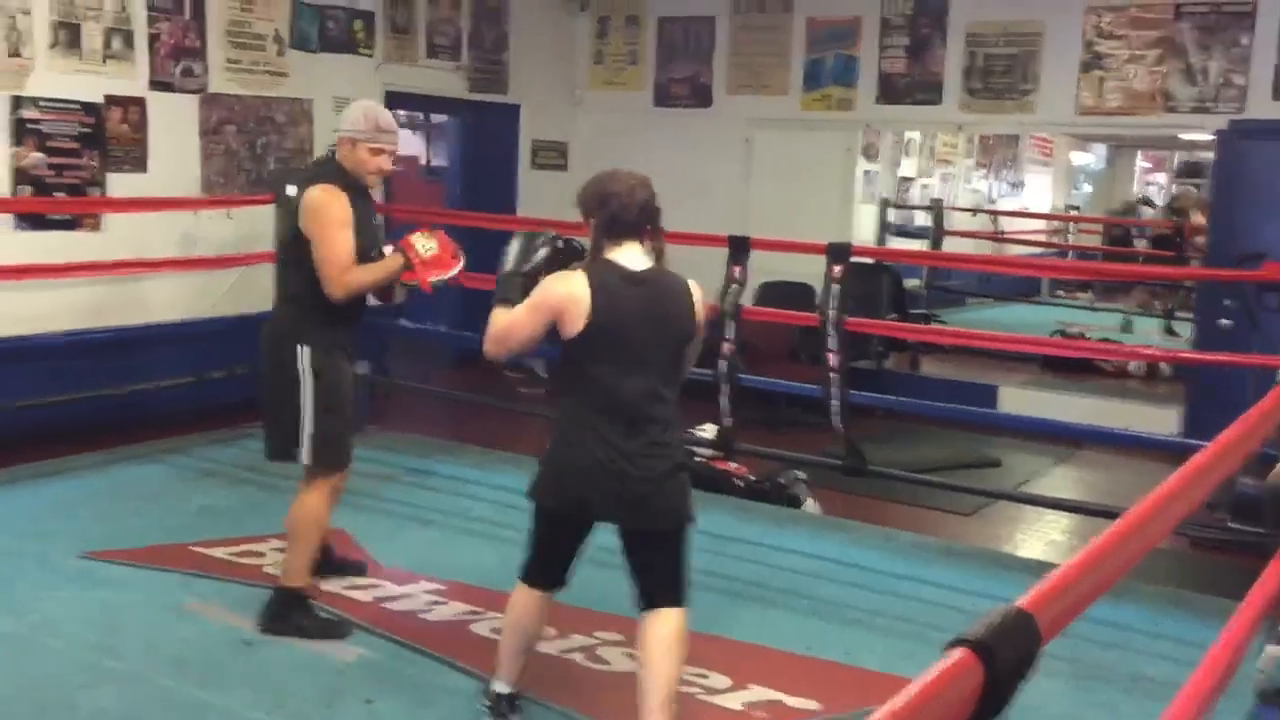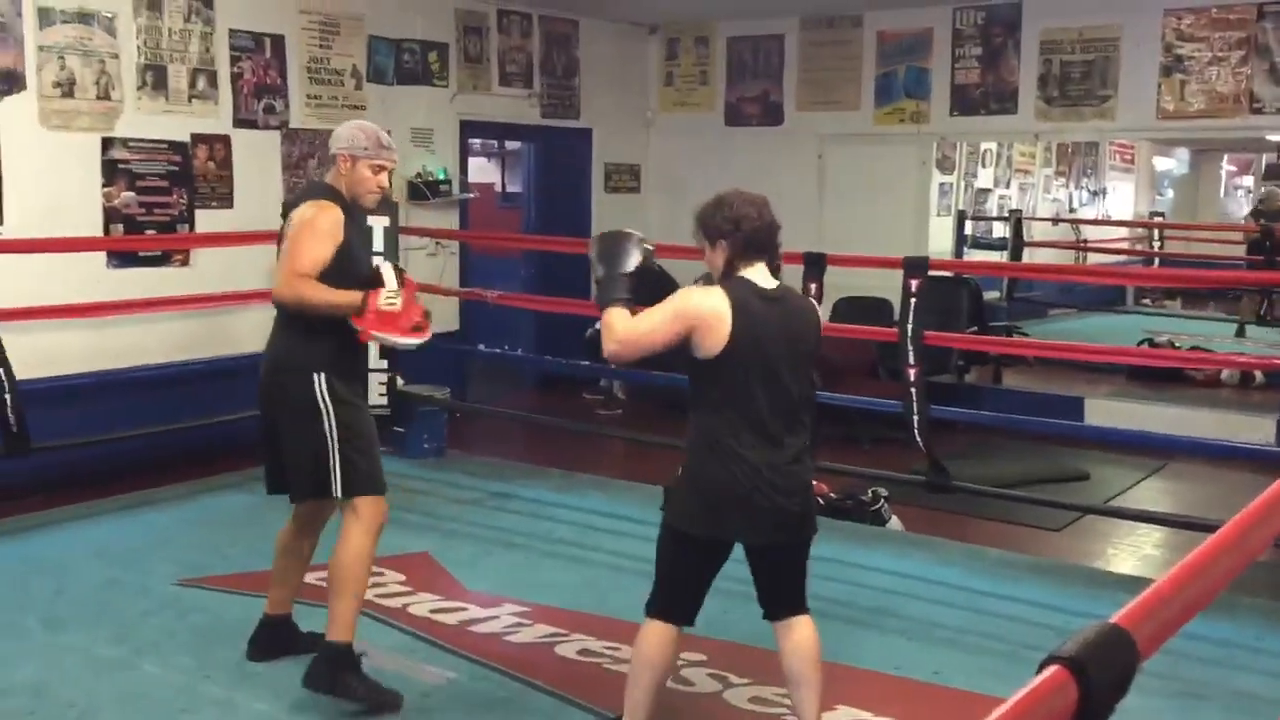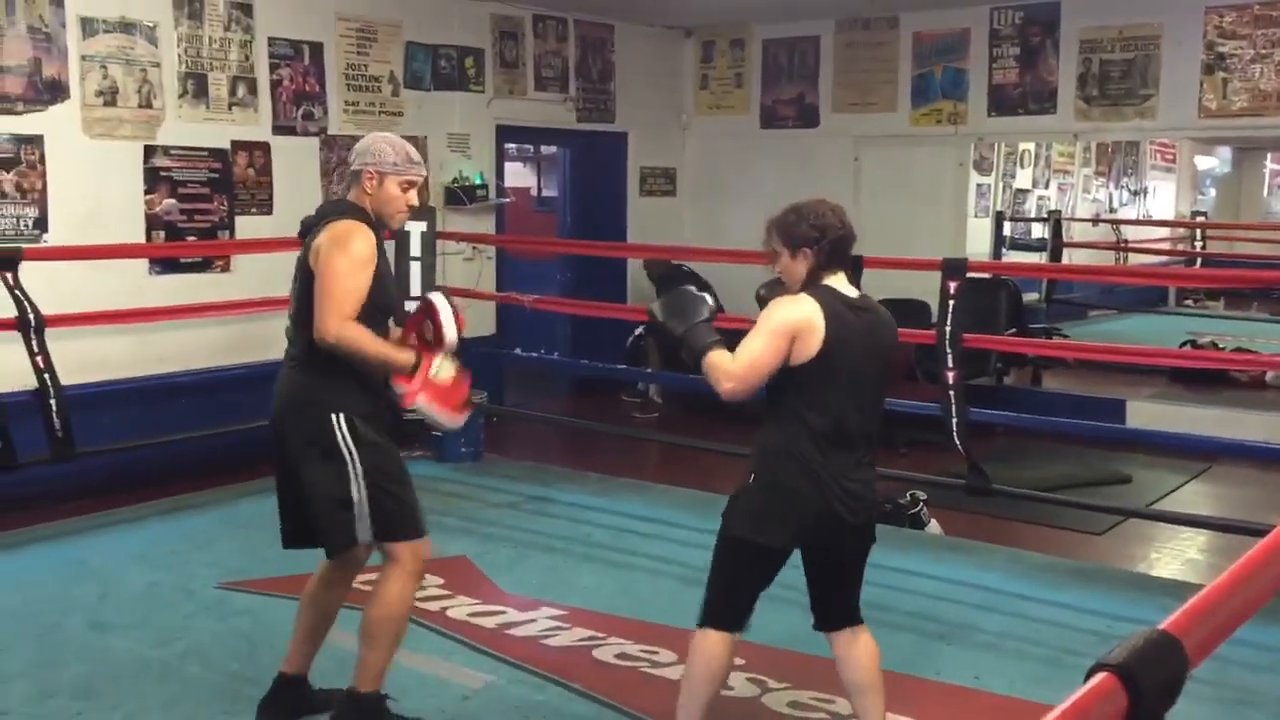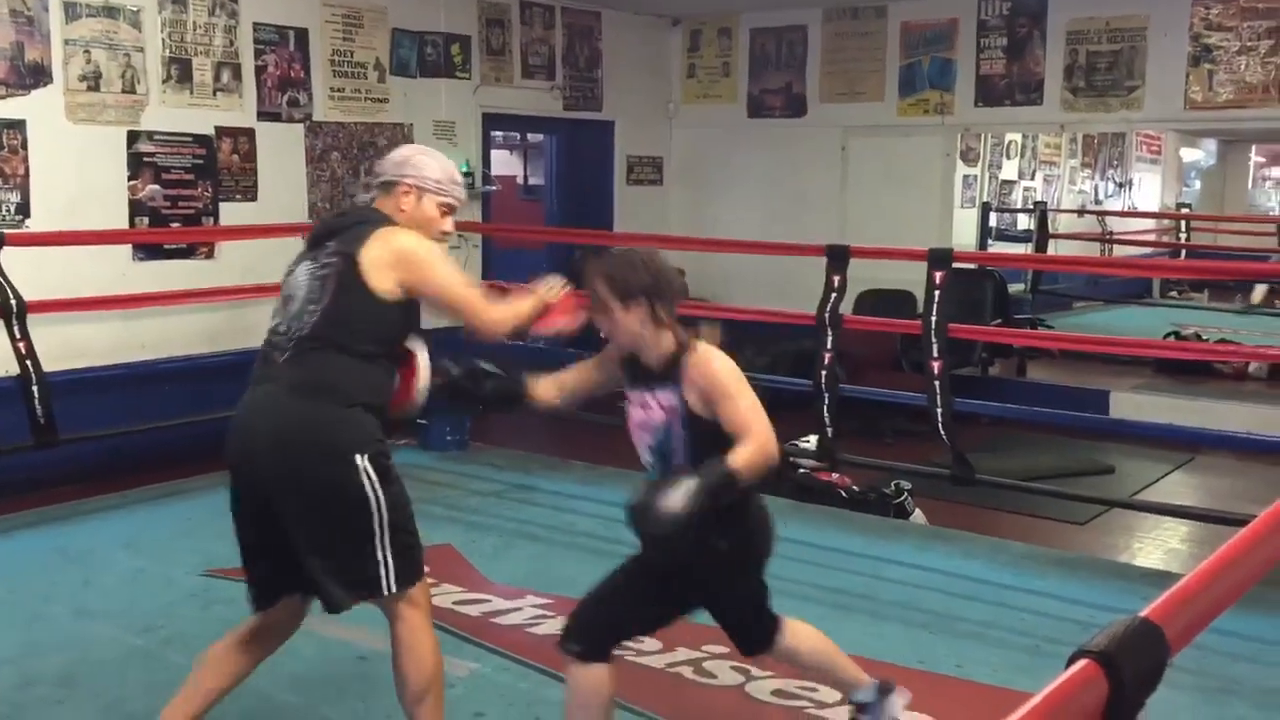
dt=0.7s
person 1, frame 1
left shoulder: (351, 192)
right shoulder: (326, 196)
right elbow: (339, 284)
left wrist: (395, 261)
right wrist: (400, 261)
left hip: (324, 343)
right hip: (308, 346)
left knee: (333, 457)
right knee: (325, 472)
left ankle: (315, 552)
right ankle: (288, 602)
person 1, frame 2
left shoulder: (339, 215)
right shoulder: (321, 212)
right elbow: (289, 287)
left wrist: (373, 303)
right wrist: (364, 300)
left hip: (302, 373)
right hip: (314, 376)
left knee: (312, 506)
right knee: (365, 507)
left ankle: (275, 628)
right ankle: (336, 660)
person 1, frame 3
left shoulder: (341, 233)
right shoulder: (352, 234)
right elbow: (333, 329)
left wrist: (405, 337)
right wrist: (412, 361)
left hip: (315, 408)
right hip: (332, 412)
left knee: (347, 557)
right knee: (407, 553)
person 1, frame 4
left shoulder: (328, 243)
right shoulder: (404, 248)
right elbow: (492, 321)
left wrist: (384, 370)
right wrist: (544, 297)
left hip: (260, 432)
right hip: (328, 444)
left knee: (273, 619)
right knee: (410, 602)
person 2, frame 1
left shoulder: (567, 287)
right shoulder: (688, 296)
left elbow: (496, 345)
left wrist: (513, 279)
left hip: (578, 465)
right hip: (655, 472)
left knee: (538, 580)
right knee: (664, 602)
person 2, frame 2
left shoulder: (701, 304)
right shoulder: (807, 312)
left elbow: (617, 343)
left wrist: (614, 279)
left hip: (712, 486)
right hip: (788, 488)
left knee: (668, 610)
right knee: (790, 611)
person 2, frame 3
left shoulder: (793, 312)
right shoulder: (882, 322)
left elbow: (730, 382)
left wrist: (695, 329)
left hip: (781, 491)
right hip: (851, 497)
left knee: (720, 619)
right knee: (844, 621)
person 2, frame 4
left shoulder: (702, 363)
right shoulder: (620, 360)
left elbow: (763, 448)
right elbow: (552, 390)
left wrist: (698, 490)
right wrist: (503, 386)
left hip: (716, 536)
right hip: (713, 531)
left knee: (584, 640)
right knee: (758, 632)
